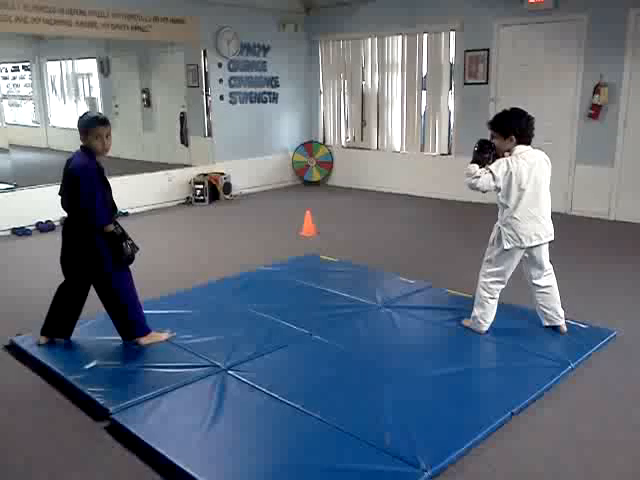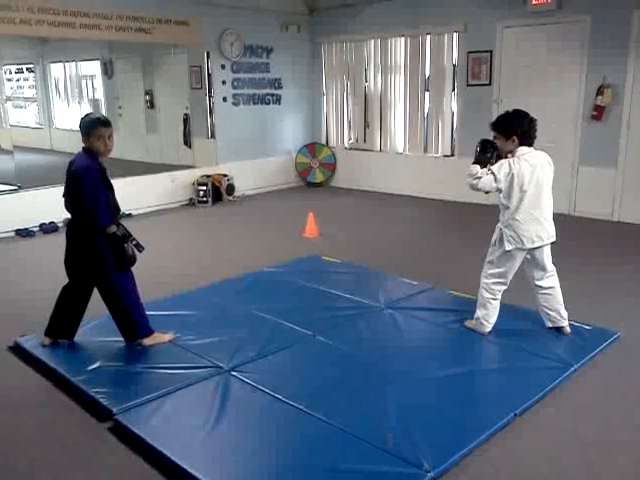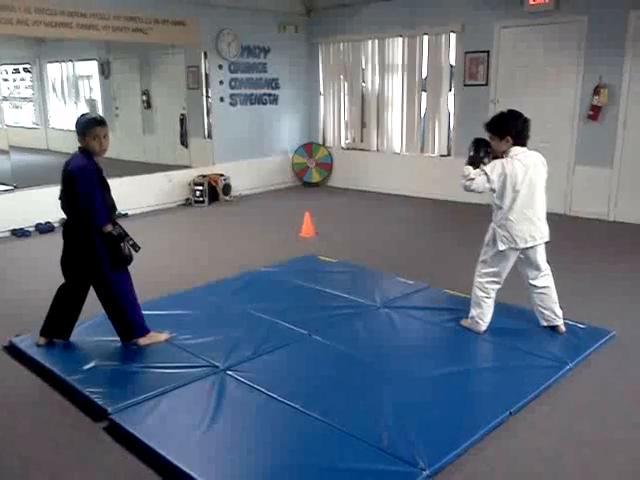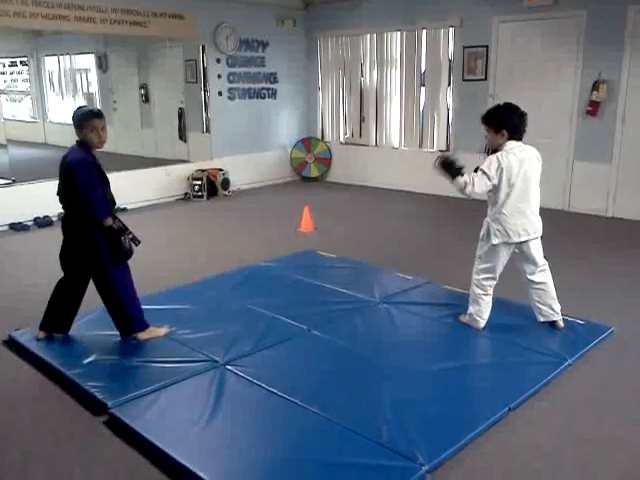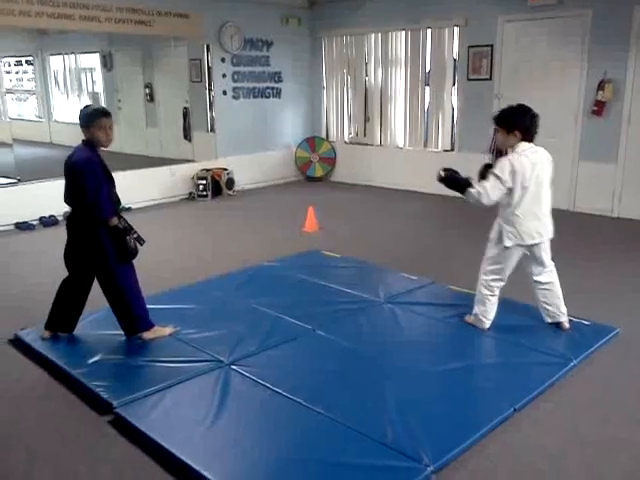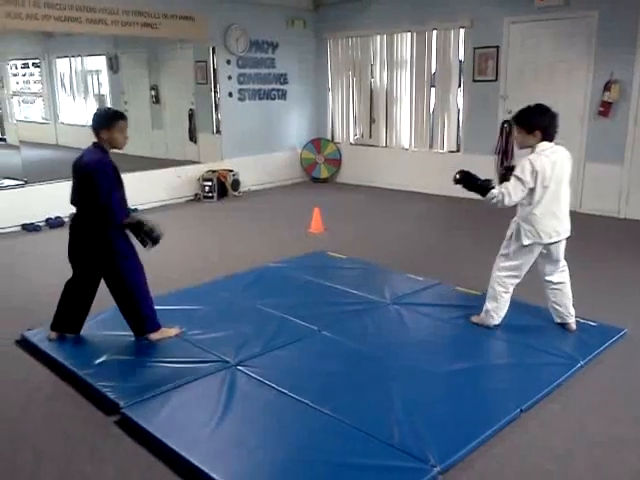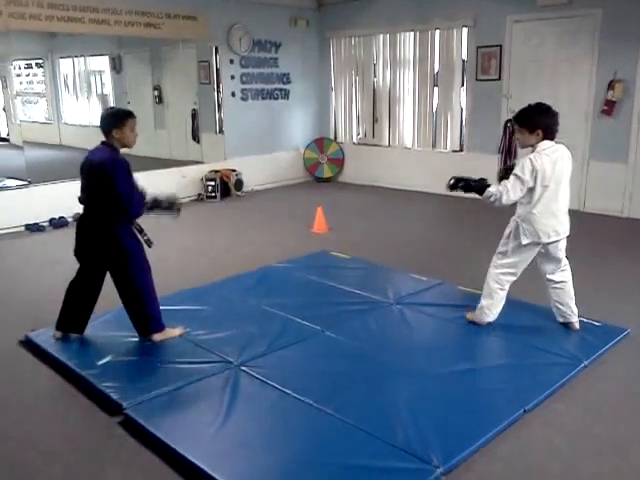
dt=0.2s
person 1, frame 1
left shoulder: (76, 161)
right shoulder: (87, 167)
right elbow: (95, 210)
right wrist: (114, 233)
left hip: (76, 233)
right hip: (91, 237)
left knee: (74, 283)
right knee: (118, 282)
left ankle: (50, 333)
right ankle: (140, 332)
person 1, frame 2
left shoulder: (78, 162)
right shoulder: (89, 169)
right elbow: (97, 211)
right wrist: (115, 235)
left hip: (80, 234)
right hip: (94, 238)
left knee: (79, 284)
right knee: (120, 283)
left ankle: (54, 334)
right ankle: (143, 333)
person 1, frame 3
left shoulder: (75, 163)
right shoulder: (85, 168)
right elbow: (94, 211)
right wrist: (112, 234)
left hip: (76, 234)
right hip: (91, 238)
left knee: (75, 284)
right knee: (116, 283)
left ankle: (50, 333)
right ankle: (138, 333)
person 1, frame 4
left shoulder: (72, 156)
right shoulder: (83, 161)
right elbow: (94, 204)
right wrist: (112, 228)
left hip: (76, 228)
right hip: (90, 231)
left knee: (74, 278)
right knee: (116, 277)
left ankle: (49, 327)
right ankle: (138, 327)
person 1, frame 5
left shoulder: (77, 156)
right shoulder: (90, 161)
right elbow: (100, 204)
right wrist: (118, 228)
left hip: (79, 227)
right hip: (95, 231)
left knee: (78, 277)
right knee: (121, 277)
left ankle: (54, 327)
right ankle: (143, 327)
person 1, frame 6
left shoulder: (85, 158)
right shoulder: (102, 164)
right elbow: (112, 208)
left wrist: (125, 218)
right wrist: (132, 221)
left hip: (83, 229)
right hip: (103, 232)
left knee: (83, 278)
right knee: (130, 277)
left ankle: (60, 327)
right ankle: (150, 328)
person 1, frame 7
left shoulder: (93, 156)
right shoulder: (116, 162)
right elbow: (132, 206)
left wrist: (138, 198)
right wrist: (147, 201)
left hip: (90, 225)
right hip: (113, 230)
left knee: (87, 277)
right knee: (137, 276)
left ankle: (65, 326)
right ankle: (154, 329)
person 2, frame 1
left shoulder: (507, 165)
right shoulder: (543, 159)
left elbow: (475, 181)
left hip: (512, 232)
right hip: (539, 230)
left knee: (491, 277)
right knee: (542, 275)
left ankle: (479, 322)
right ankle: (557, 321)
person 2, frame 2
left shoulder: (508, 167)
right shoulder: (545, 160)
left elbow: (476, 181)
left wrist: (480, 161)
left hip: (514, 234)
right hip: (541, 231)
left knee: (493, 278)
right knee: (545, 277)
left ankle: (482, 322)
right ankle: (560, 322)
person 2, frame 3
left shoulder: (501, 166)
right shoulder: (539, 160)
left elbow: (471, 183)
left wrist: (473, 163)
left hip: (507, 233)
right hip: (535, 231)
left knee: (487, 277)
right knee: (540, 276)
left ankle: (477, 321)
right ankle: (555, 321)
person 2, frame 4
left shoulder: (497, 161)
right shoulder: (533, 155)
left elbow: (472, 188)
left wrist: (455, 172)
left hip: (502, 228)
right hip: (529, 226)
left knee: (484, 273)
right knee: (538, 271)
left ankle: (476, 317)
right ankle: (553, 316)
person 2, frame 5
left shoulder: (509, 163)
right shoulder: (544, 156)
left elbow: (486, 196)
left wrist: (460, 184)
right wrist: (495, 174)
left hip: (512, 230)
right hip: (539, 228)
left knee: (492, 274)
right knee: (544, 273)
left ankle: (481, 318)
right ankle: (559, 318)
person 2, frame 6
left shoulder: (531, 163)
right shoulder: (564, 155)
left elbow: (507, 197)
left wrist: (478, 185)
right wrist: (515, 177)
left hip: (530, 229)
right hip: (557, 227)
left knee: (505, 271)
right knee: (557, 273)
left ankle: (490, 316)
right ankle: (567, 319)
person 2, frame 7
left shoulder: (531, 162)
right shoulder: (564, 154)
left elbow: (505, 196)
left wrist: (476, 186)
right wrist: (513, 178)
left hip: (530, 228)
right hip: (556, 226)
left knee: (502, 269)
right knee: (559, 272)
left ankle: (484, 313)
right ankle: (570, 318)
